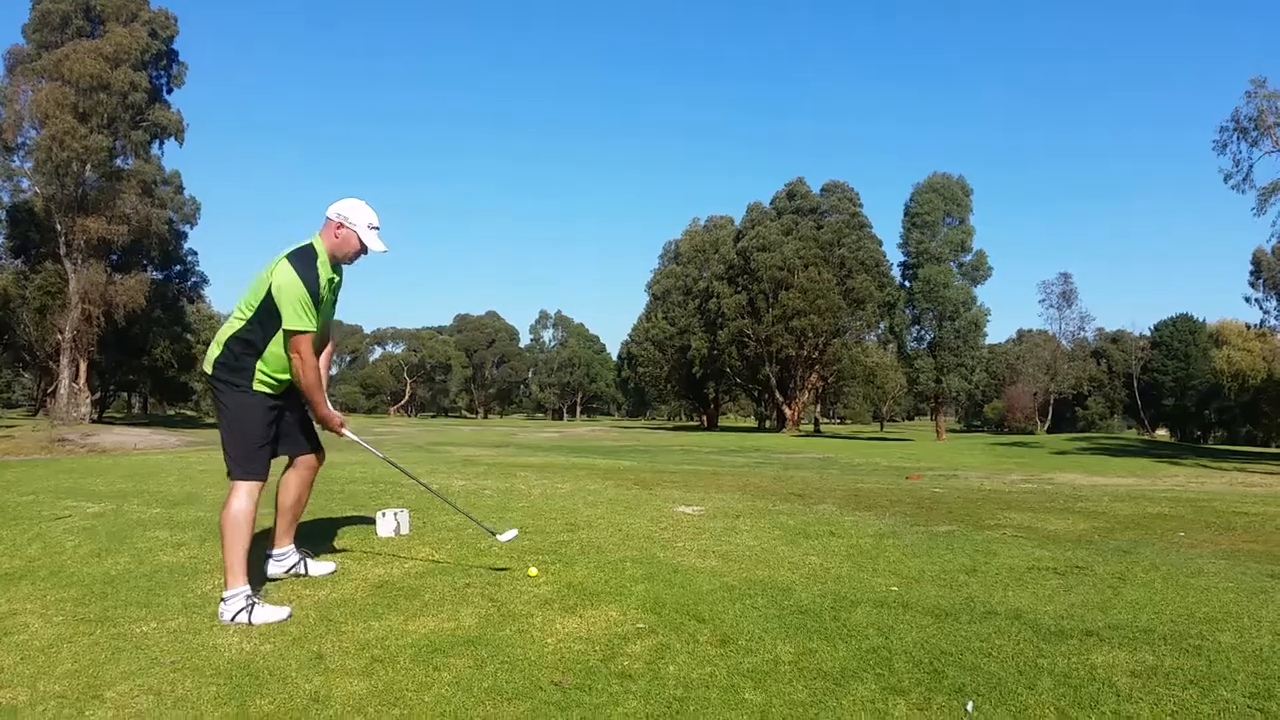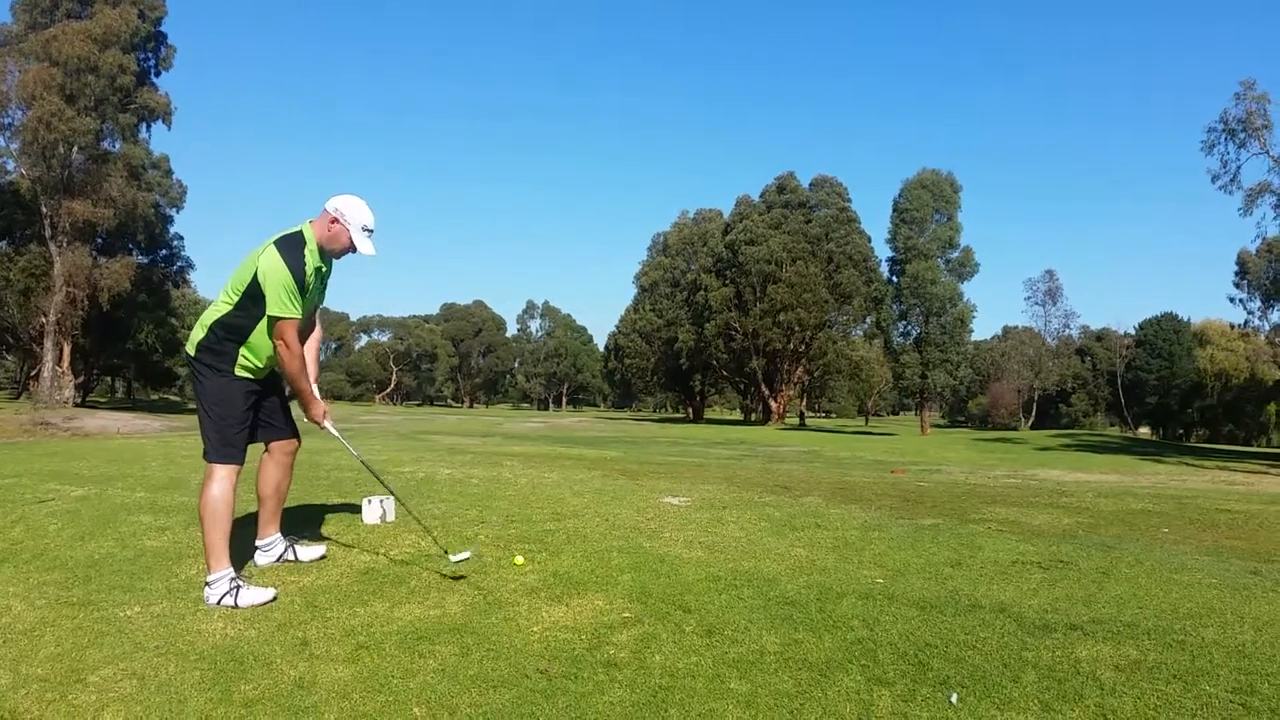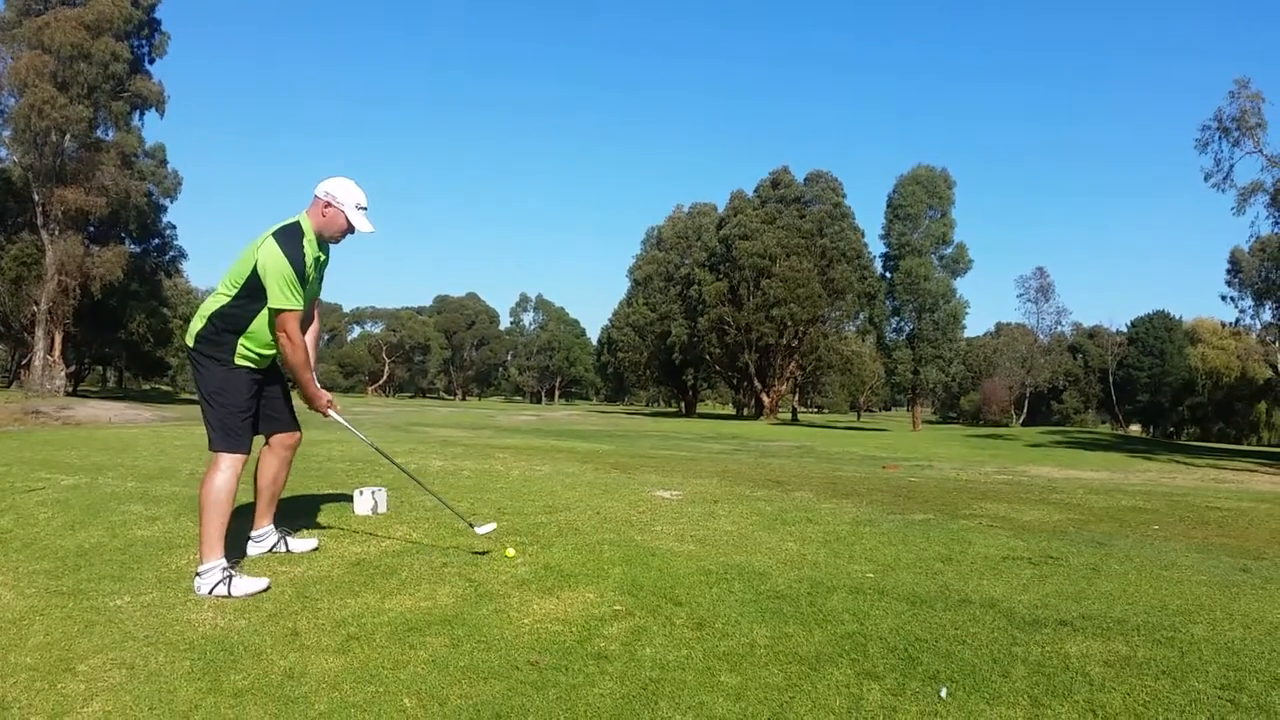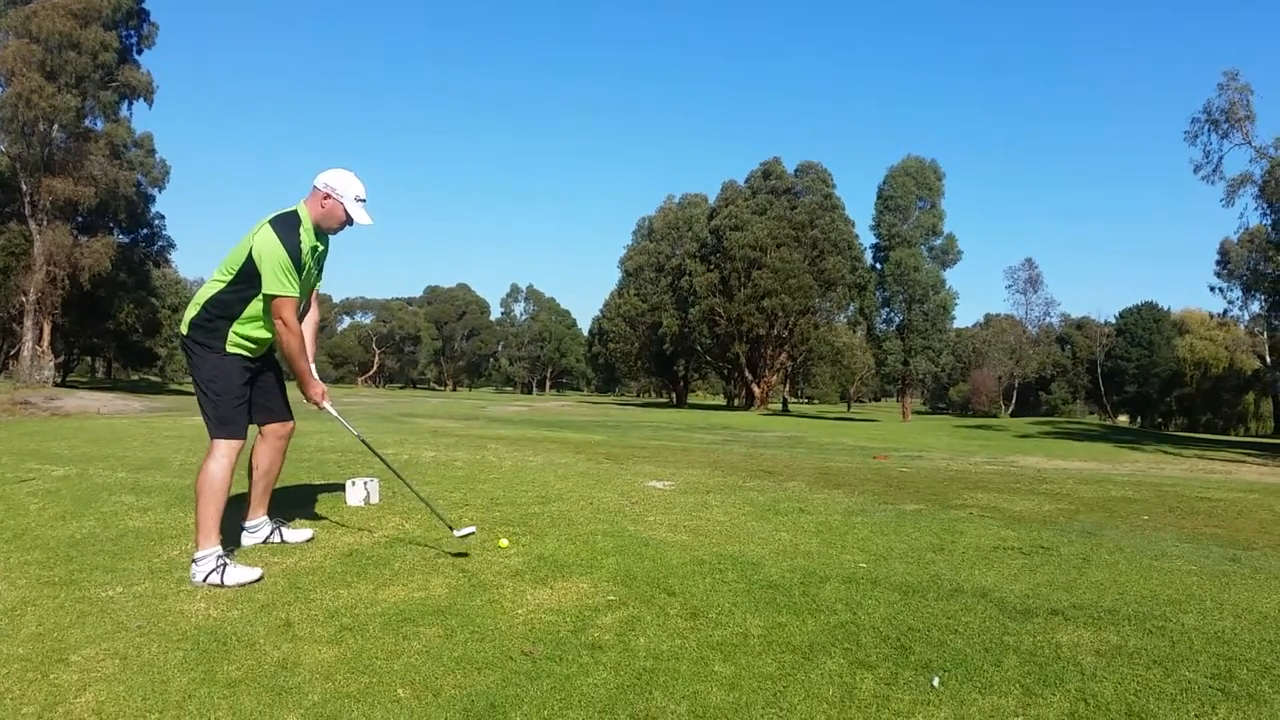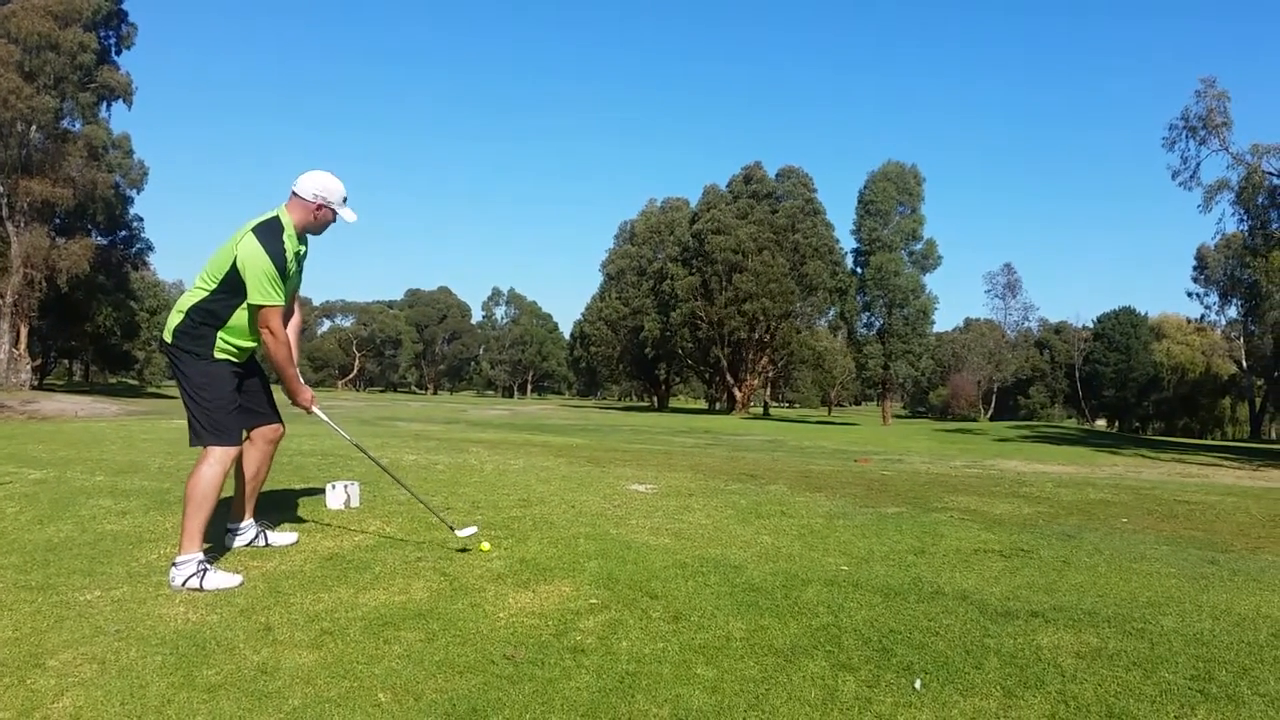
dt=1s
person 1, frame 1
left shoulder: (330, 270)
right shoulder: (298, 272)
left elbow: (323, 338)
right elbow: (300, 354)
left wrist: (321, 397)
right wrist: (322, 410)
left hip: (275, 378)
right hip: (240, 377)
left knee: (308, 456)
right knee: (248, 480)
left ankle: (281, 552)
right ankle: (235, 597)
person 1, frame 2
left shoulder: (320, 259)
right shoulder: (286, 258)
left elbow: (310, 327)
right elbow: (287, 342)
left wrist: (312, 388)
right wrist: (308, 400)
left hip: (257, 363)
right hip: (221, 361)
left knee: (283, 443)
right knee: (226, 464)
left ankle: (268, 542)
right ankle: (219, 580)
person 1, frame 3
left shoulder: (318, 248)
right shoulder: (284, 249)
left elbow: (309, 316)
right elbow: (288, 334)
left wrist: (312, 379)
right wrist: (311, 392)
left hip: (257, 354)
right hip: (221, 353)
left knee: (284, 437)
right knee: (230, 454)
left ankle: (262, 534)
right ankle: (211, 570)
person 1, frame 4
left shoulder: (317, 240)
right shoulder: (280, 237)
left elbow: (308, 307)
right elbow: (285, 321)
left wrist: (311, 370)
right wrist: (306, 381)
left hip: (251, 342)
right hip: (214, 339)
left knee: (278, 427)
right knee: (229, 439)
left ankle: (256, 524)
right ankle: (207, 557)
person 1, frame 5
left shoulder: (295, 241)
right shoulder: (264, 246)
left elbow: (290, 311)
right elbow: (271, 330)
left wrist: (294, 376)
right wrist: (295, 386)
left hip: (233, 347)
right hip: (197, 346)
left knee: (267, 430)
right knee: (222, 447)
left ankle: (241, 526)
right ankle: (187, 562)
